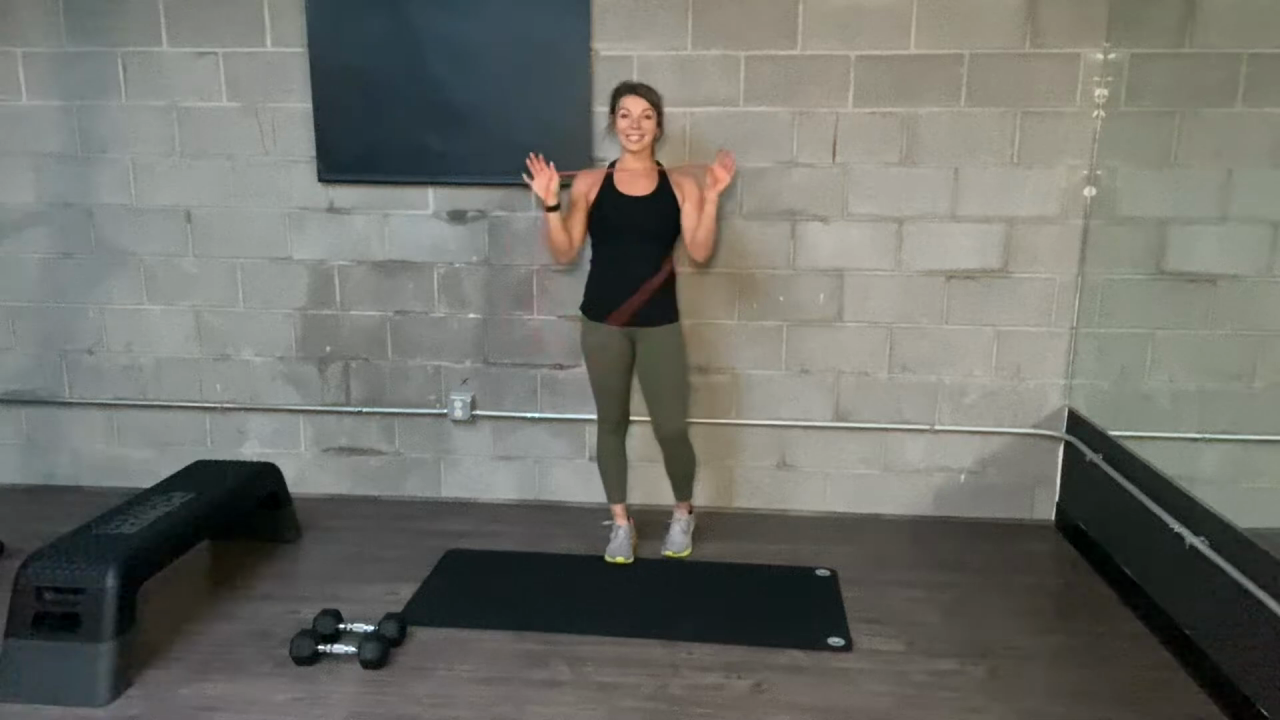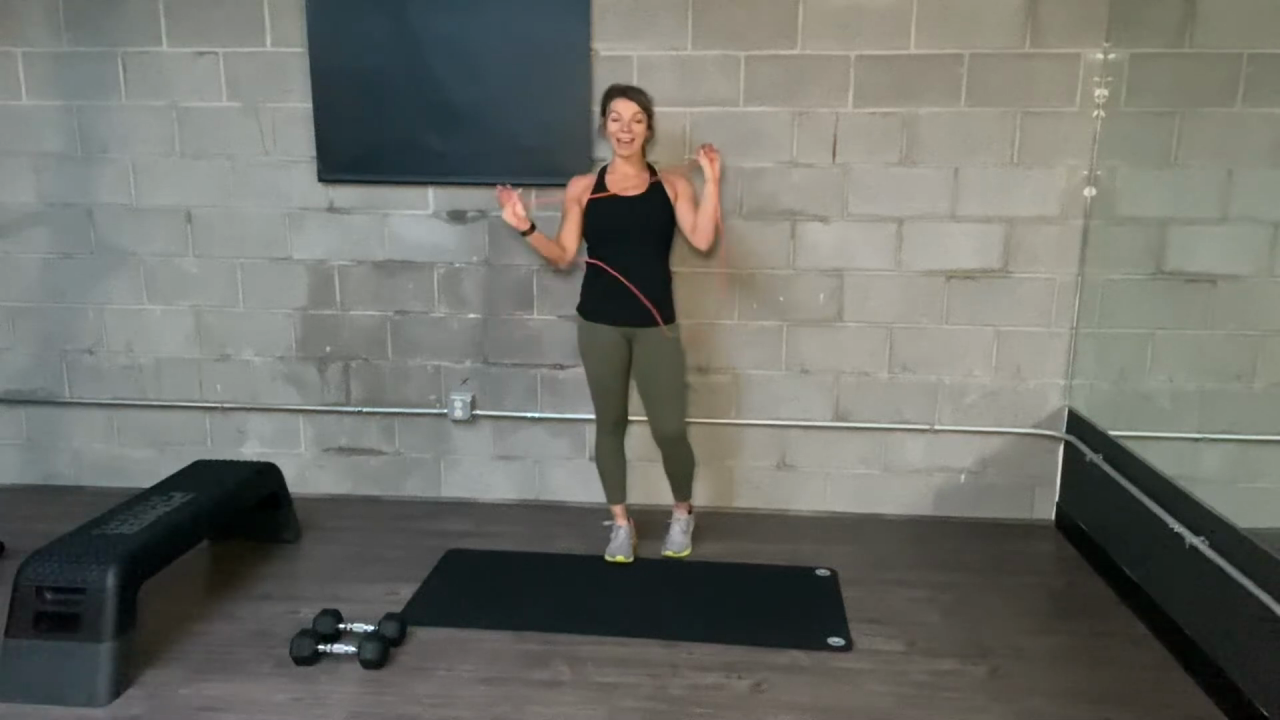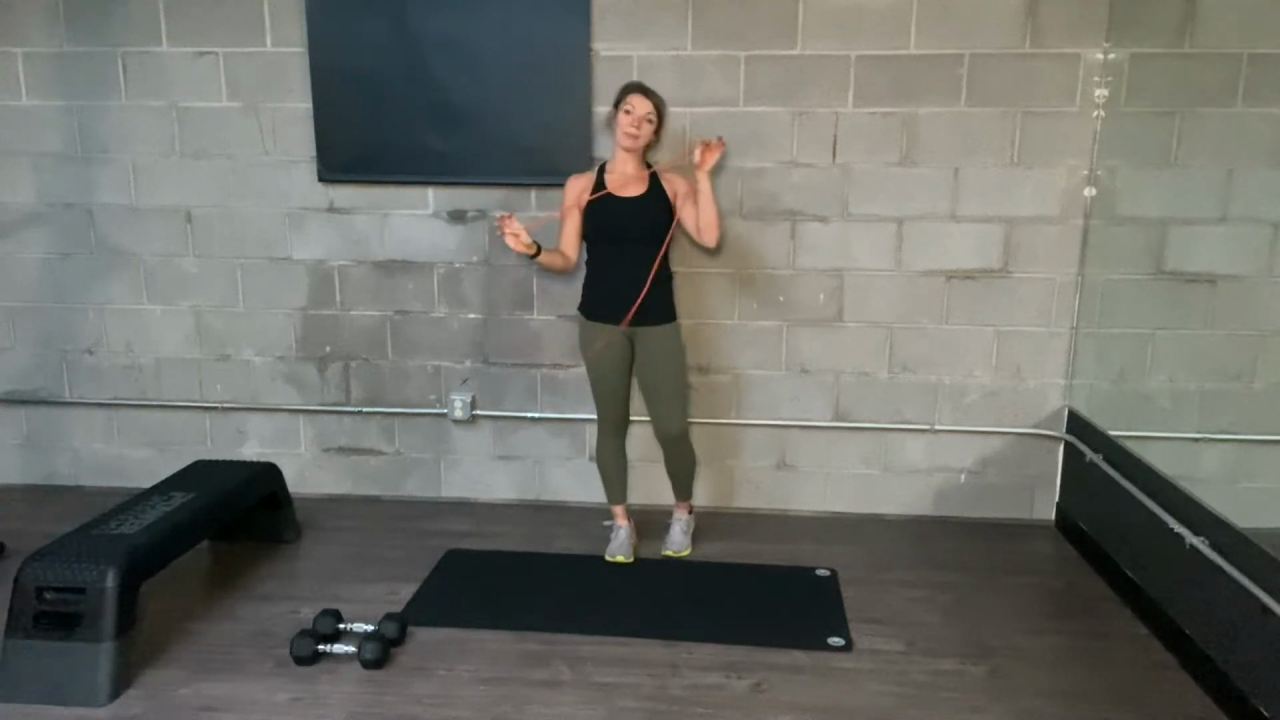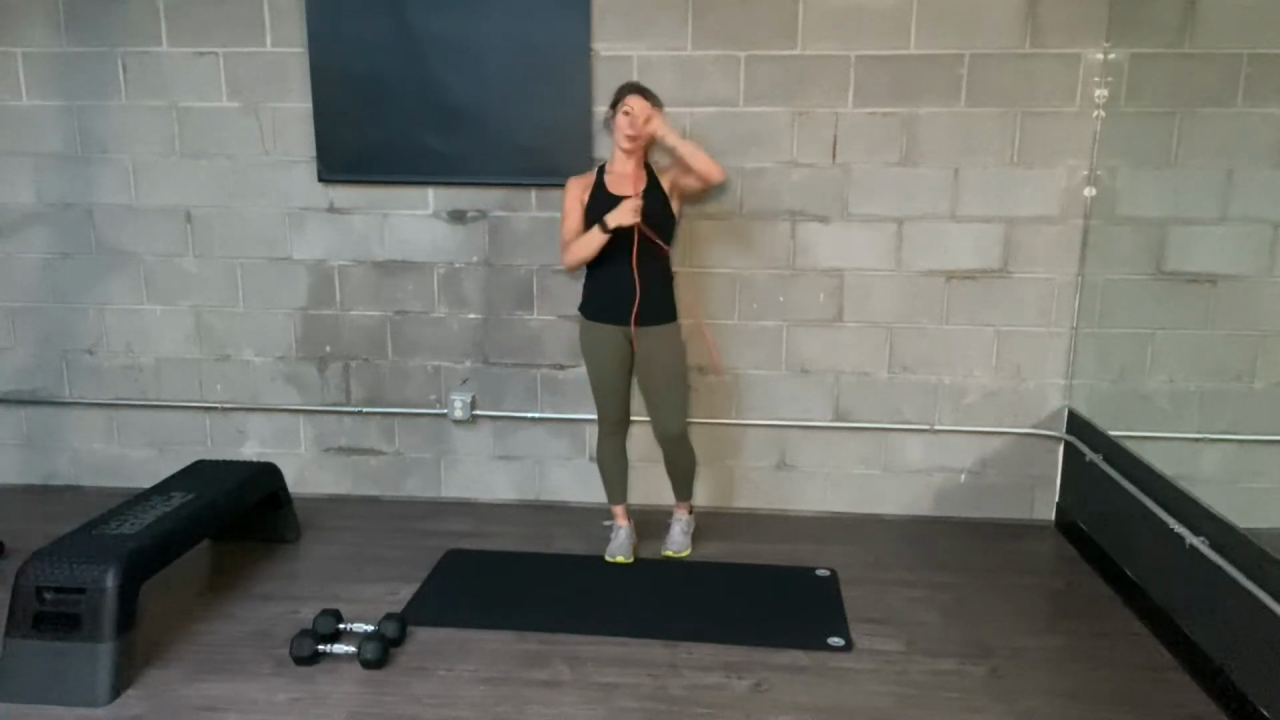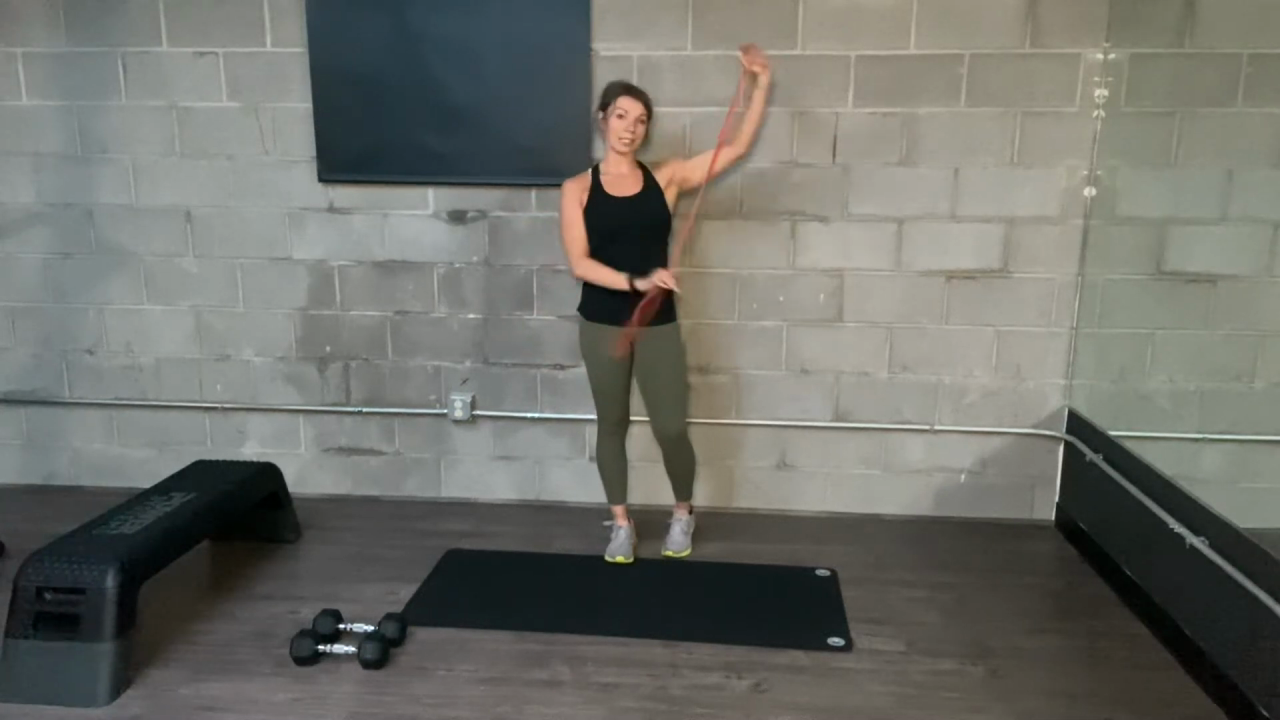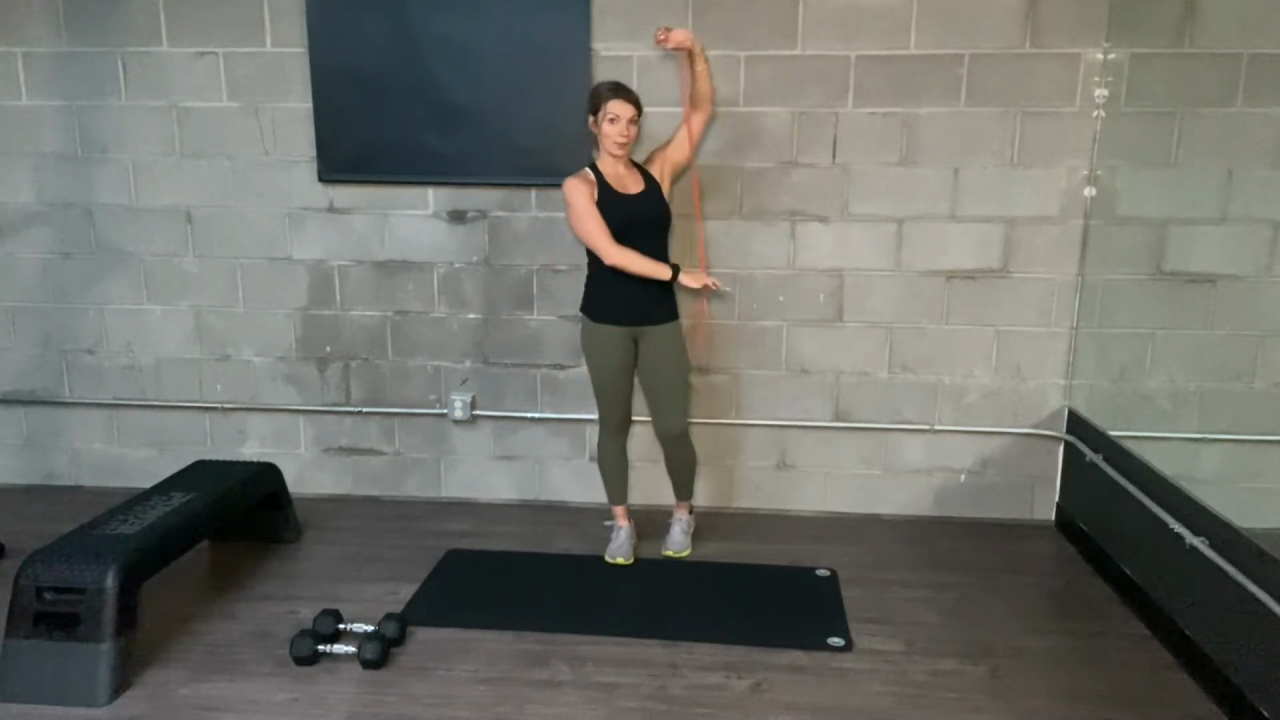
dt=0.7s
person 1, frame 1
left shoulder: (681, 186)
right shoulder: (588, 182)
left elbow: (700, 252)
right elbow: (564, 253)
left wrist: (713, 196)
right wrist: (549, 203)
left hip: (659, 322)
right hip: (603, 320)
left knee: (671, 428)
right knee: (611, 423)
left ankle: (682, 513)
right ankle: (621, 522)
person 1, frame 2
left shoulder: (672, 184)
right shoulder: (582, 187)
left elbow: (702, 240)
right elbow: (563, 255)
left wrist: (712, 181)
right wrist: (525, 226)
left hip: (655, 322)
right hip: (600, 321)
left knee: (670, 429)
right knee: (609, 424)
left ankle: (682, 513)
right ankle: (620, 522)
person 1, frame 3
left shoulder: (670, 185)
right shoulder: (581, 186)
left elbow: (709, 238)
right elbow: (567, 258)
left wrist: (703, 176)
right wrist: (531, 249)
left hip: (657, 323)
right hip: (600, 321)
left knee: (672, 429)
right knee: (611, 424)
left ankle: (682, 513)
right ankle: (621, 522)
person 1, frame 4
left shoulder: (667, 180)
right shoulder: (582, 186)
left elbow: (716, 176)
right elbow: (570, 256)
left wrist: (666, 134)
right wrist: (610, 222)
left hip: (658, 321)
right hip: (602, 322)
left knee: (671, 429)
right knee: (612, 424)
left ankle: (682, 514)
right ankle: (621, 523)
person 1, frame 5
left shoulder: (665, 178)
right shoulder: (578, 188)
left elbow: (737, 147)
right elbow: (579, 263)
left wrist: (760, 84)
right wrist: (636, 281)
left hip: (658, 323)
right hip: (603, 322)
left knee: (671, 428)
right knee: (611, 424)
left ankle: (683, 514)
right ankle: (621, 523)
person 1, frame 6
left shoulder: (657, 171)
right shoulder: (580, 186)
left elbow: (702, 110)
right elbow: (610, 253)
left wrist: (694, 52)
right wrist: (677, 274)
left hip: (659, 321)
right hip: (606, 322)
left knee: (673, 427)
right knee: (614, 424)
left ankle: (682, 514)
right ankle: (622, 523)
